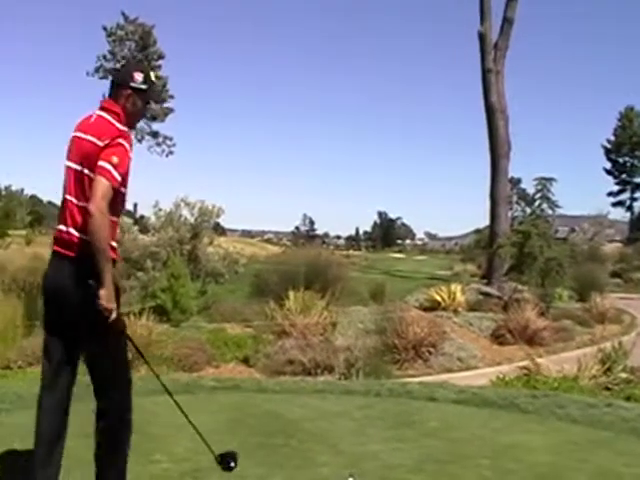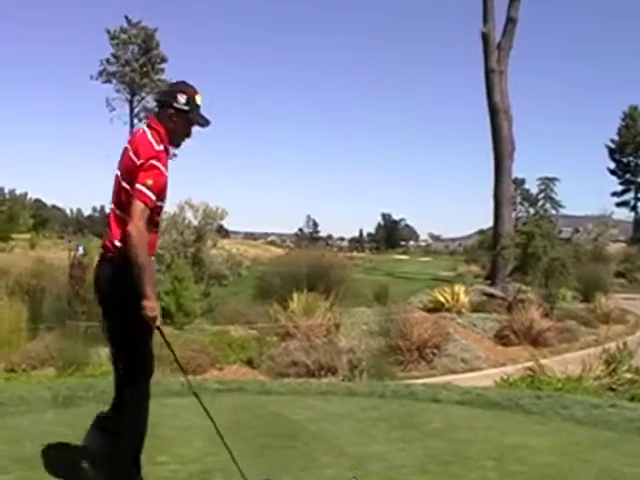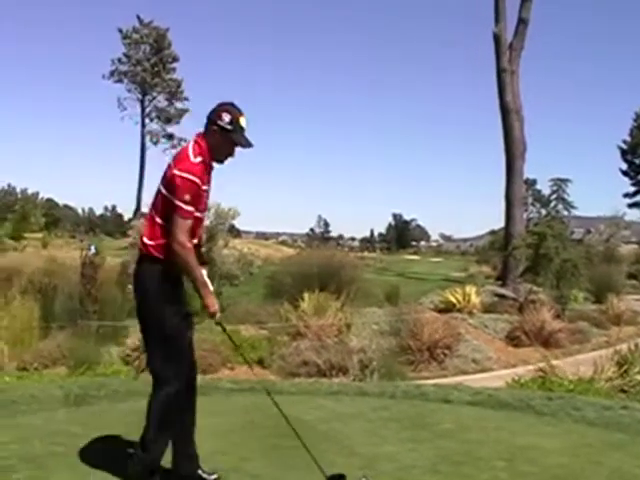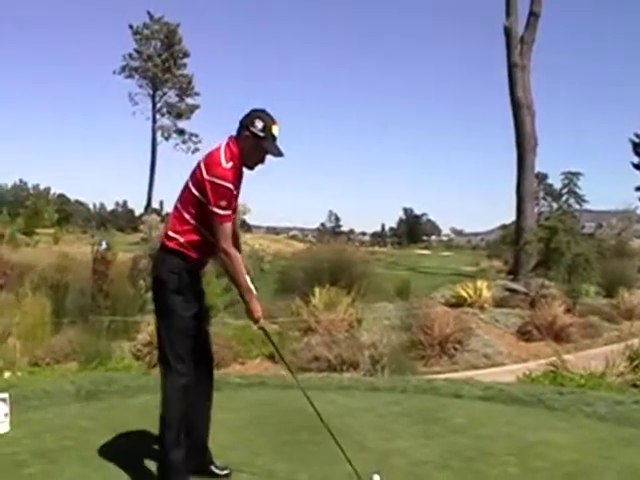
dt=0.4s
person 1, frame 1
left shoulder: (83, 126)
right shoulder: (118, 138)
right elbow: (98, 210)
right wrist: (106, 284)
left hip: (57, 269)
right hip: (85, 275)
left knee: (56, 383)
right knee: (113, 389)
person 1, frame 2
left shoulder: (140, 140)
right shoulder: (154, 158)
right elbow: (135, 229)
right wrist: (148, 294)
left hip: (113, 270)
right hip: (126, 278)
left knee: (132, 373)
right knee: (135, 377)
person 1, frame 3
left shoulder: (199, 162)
right shoulder: (191, 169)
right elbow: (179, 242)
left wrist: (203, 276)
right wrist: (205, 293)
left hip: (166, 275)
right hip: (157, 277)
left knee: (184, 372)
right knee: (171, 375)
person 1, frame 4
left shoulder: (233, 166)
right shoulder: (220, 170)
left elbow: (229, 234)
right elbow: (223, 248)
left wrist: (247, 280)
right wrist: (249, 298)
left hip: (189, 271)
right hip: (175, 271)
left knee: (201, 367)
right knee: (180, 371)
